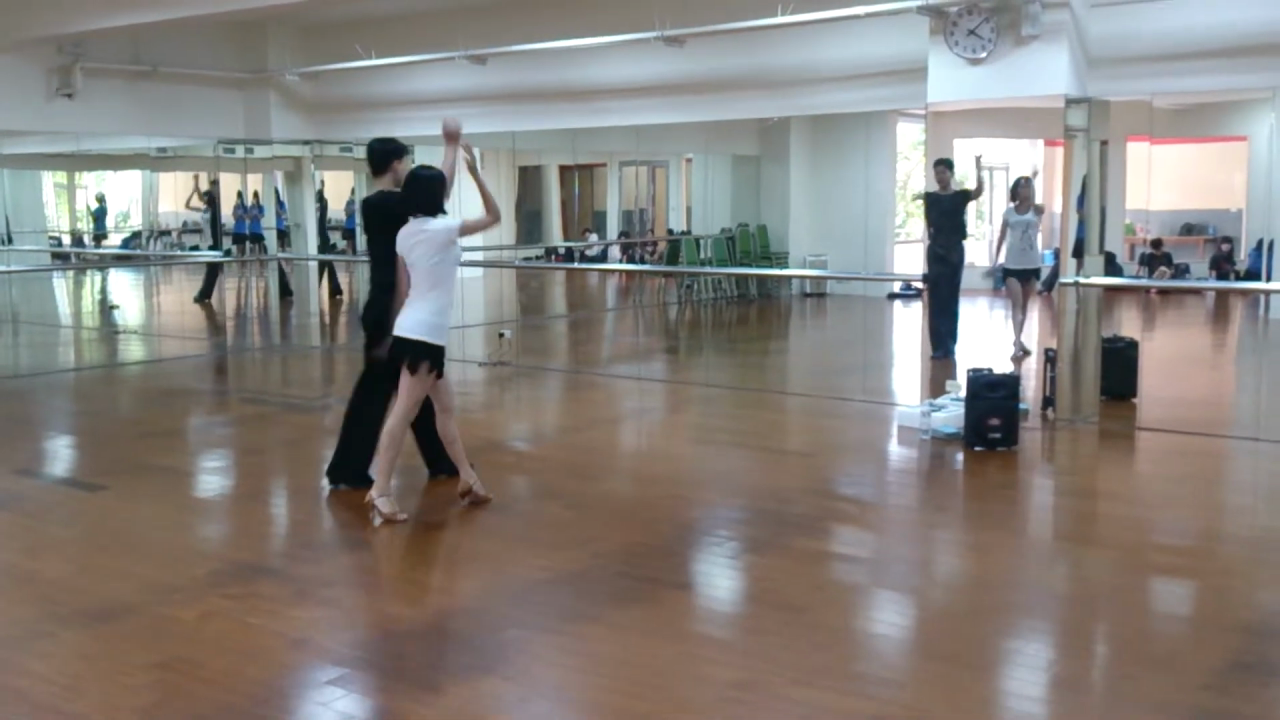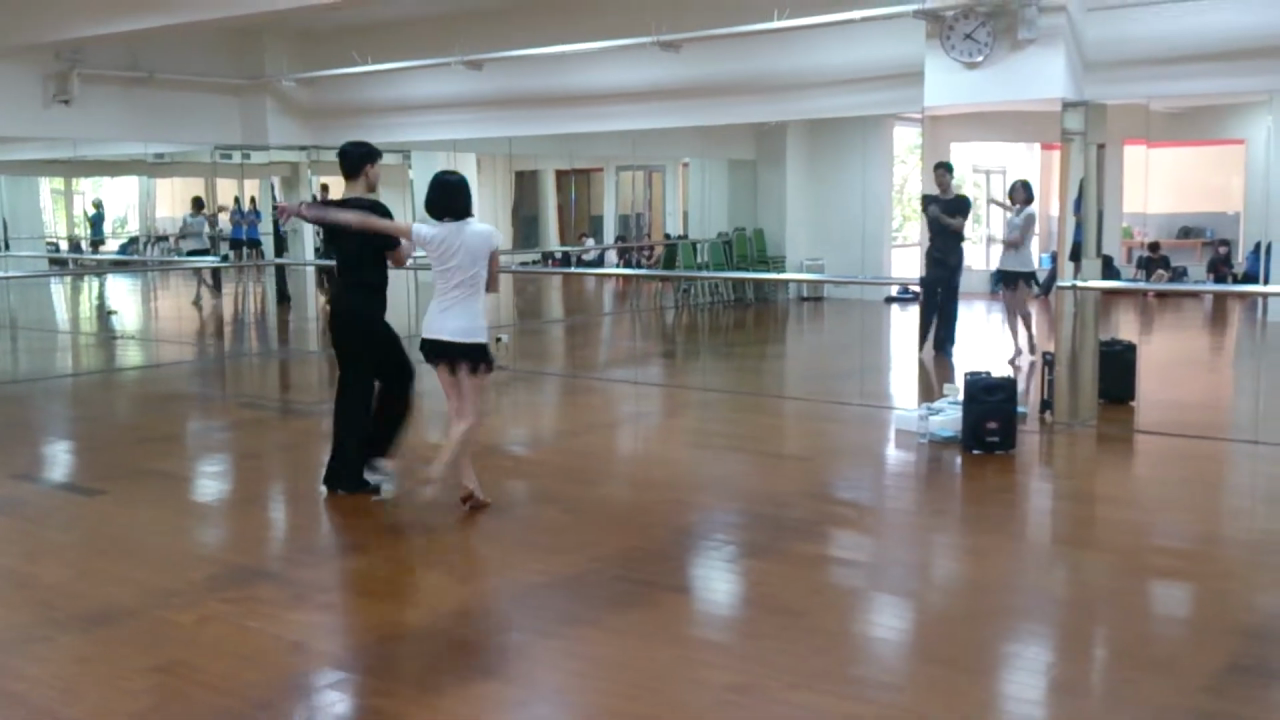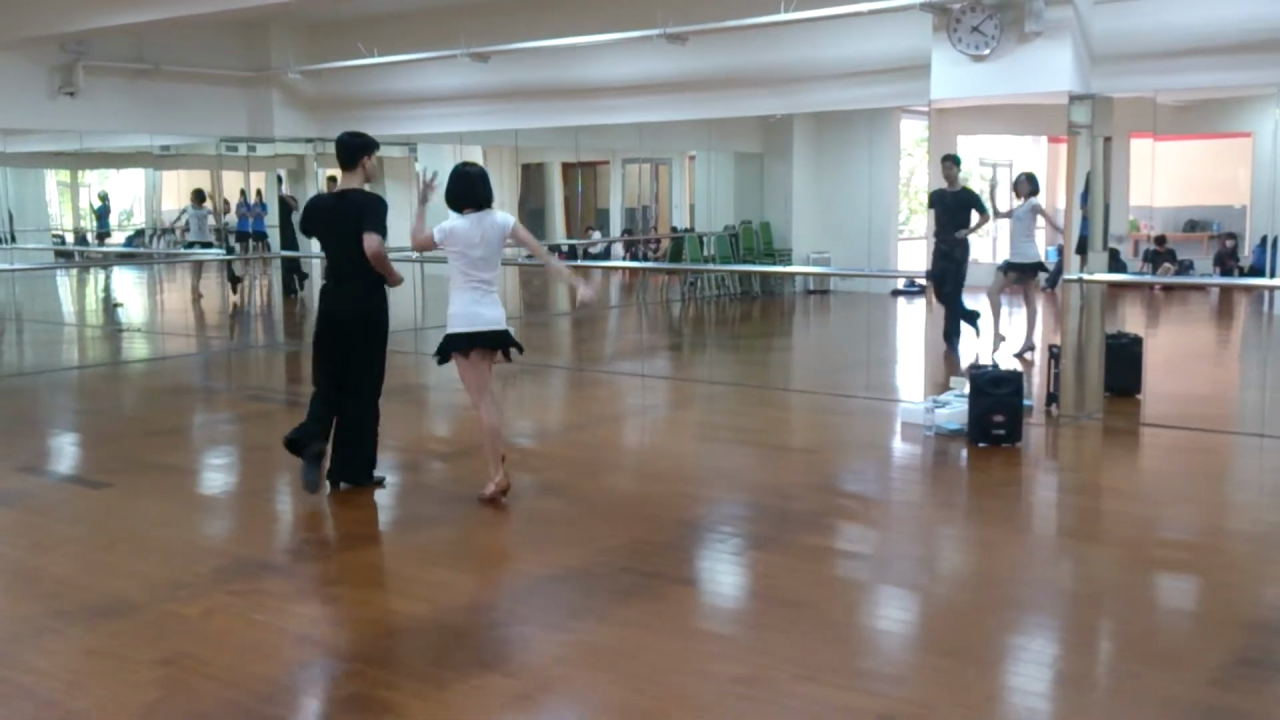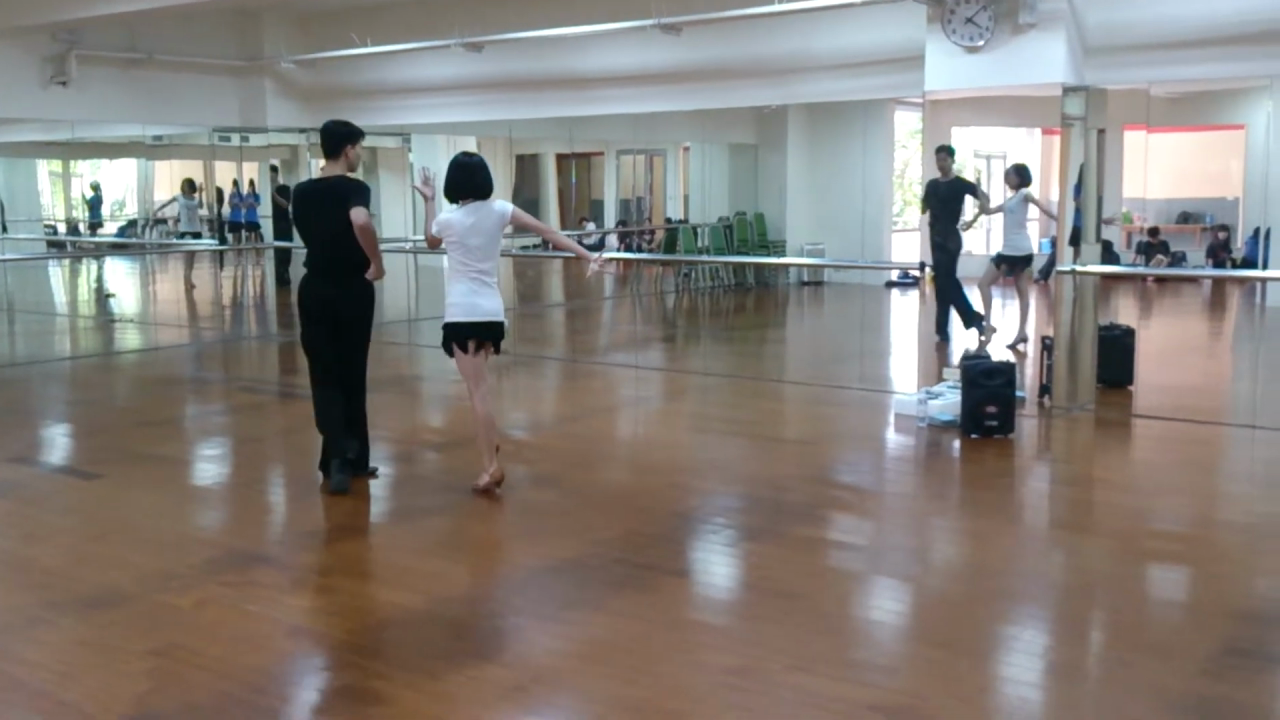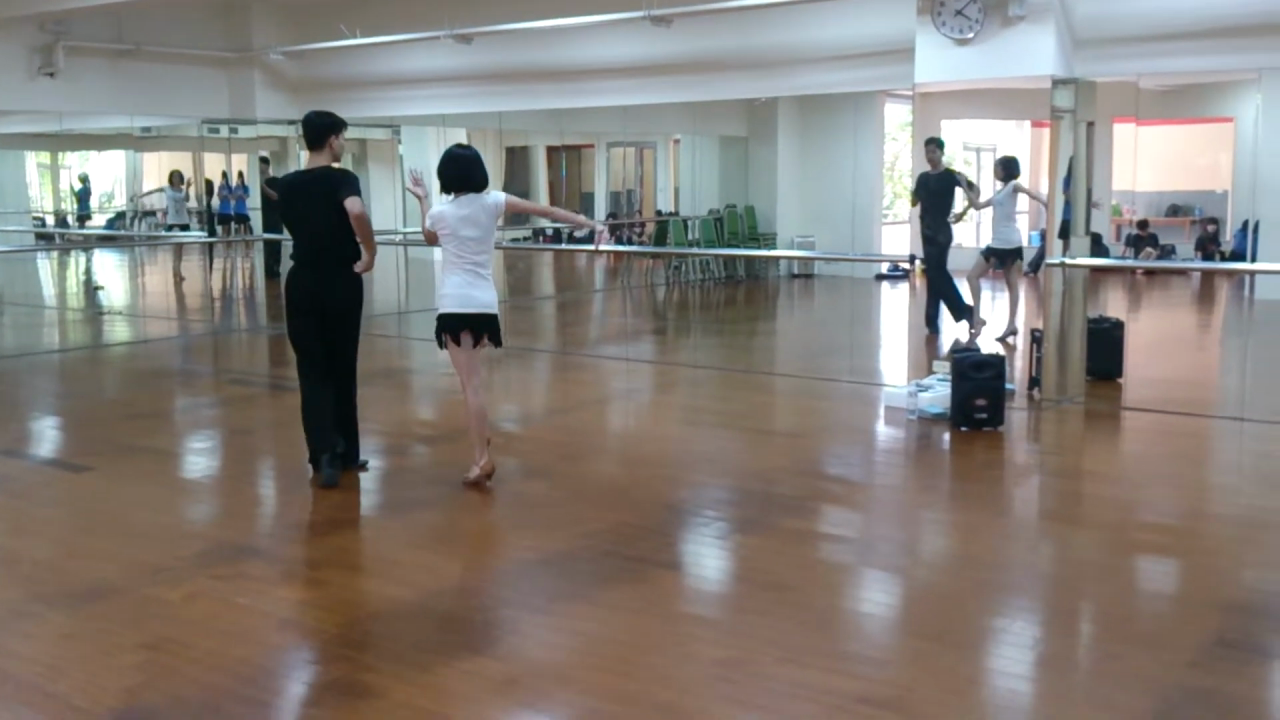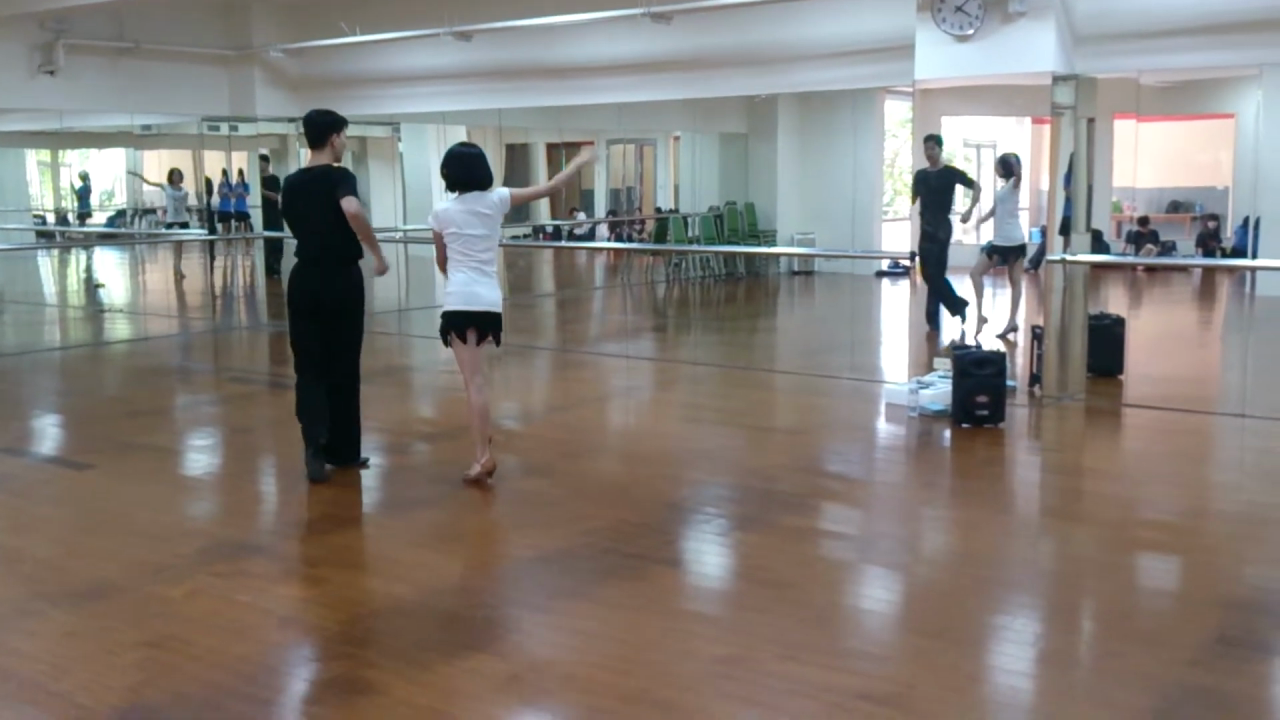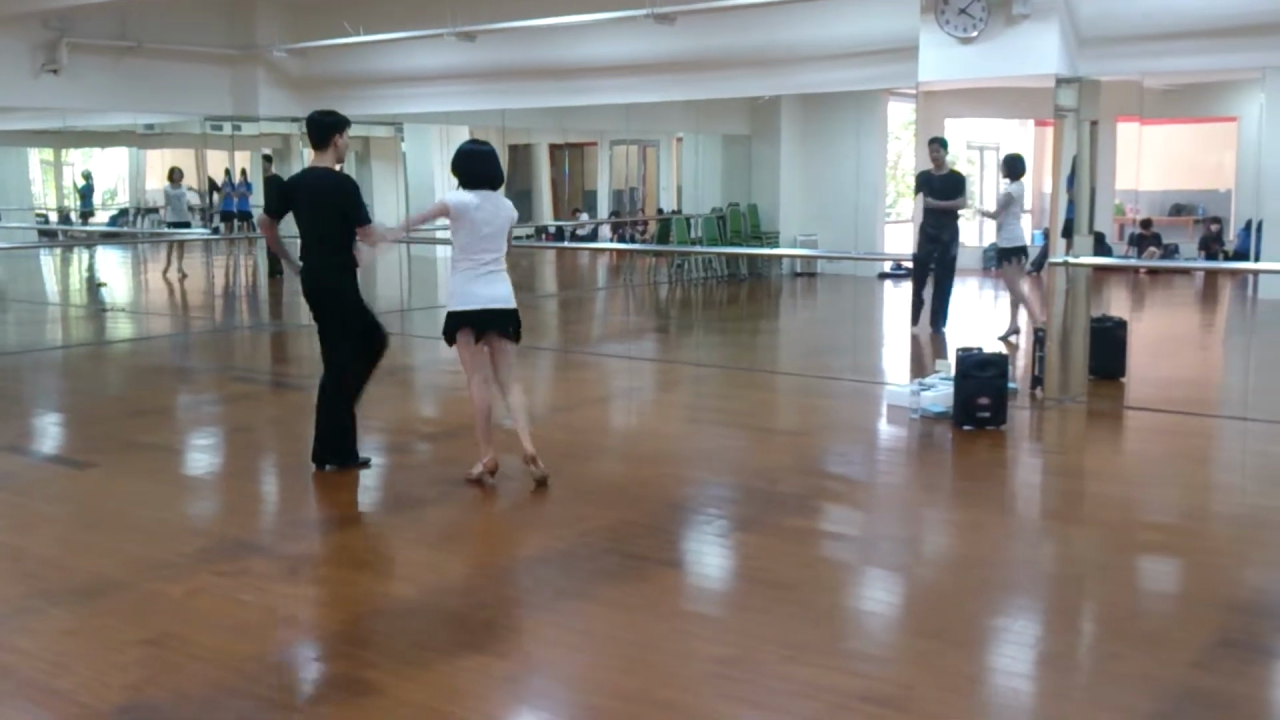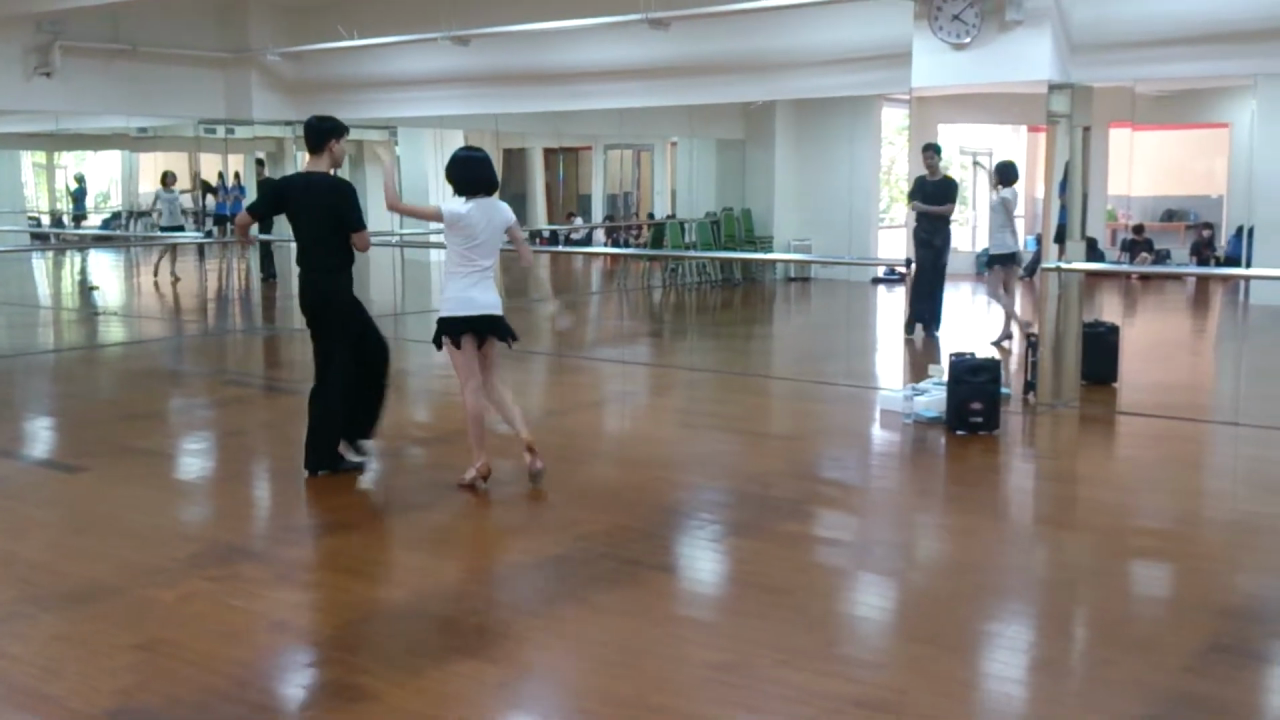
dt=0.3s
person 1, frame 1
left shoulder: (371, 204)
right shoulder: (394, 202)
right wrist: (452, 146)
left hip: (383, 308)
right hip: (389, 312)
right knee: (376, 389)
left ankle: (441, 461)
right ankle: (348, 470)
person 1, frame 2
left shoulder: (331, 210)
right shoulder: (375, 212)
left elbow: (291, 209)
right elbow: (399, 257)
left wrist: (290, 209)
right wrist: (406, 247)
left hip: (341, 310)
right hip: (364, 313)
left knee: (371, 382)
right ankle: (345, 474)
person 1, frame 3
left shoulder: (319, 204)
right shoulder: (371, 203)
left elbow: (308, 232)
right elbow: (373, 248)
right wrist: (392, 277)
left hip: (331, 300)
right hip: (366, 304)
left knee: (330, 381)
right knee: (362, 387)
left ankle: (311, 442)
right ankle: (351, 468)
person 1, frame 4
left shoulder: (301, 192)
right shoulder: (354, 189)
right elbow: (361, 222)
right wrist: (377, 263)
left hip: (314, 290)
right hip: (351, 291)
left knee: (324, 375)
right knee: (351, 376)
left ankle: (337, 456)
right ankle: (351, 458)
person 1, frame 5
left shoulder: (286, 185)
right shoulder: (342, 179)
right elbow: (357, 212)
right wrist: (370, 252)
left hip: (301, 283)
right hip: (340, 283)
left knee: (312, 369)
right knee: (341, 368)
left ankle: (326, 451)
right ankle: (340, 452)
person 1, frame 6
left shoulder: (292, 184)
right shoulder: (340, 177)
right elbow: (352, 211)
right wrist: (376, 254)
left hip: (303, 279)
right hip: (341, 279)
left knee: (309, 366)
right knee: (342, 366)
left ankle: (316, 446)
right ankle: (341, 450)
person 1, frame 7
left shoulder: (295, 183)
right shoulder: (342, 184)
left elbow: (266, 222)
right elbow: (366, 235)
left wrist: (287, 258)
right wrist: (380, 233)
left hip: (314, 277)
right hip: (337, 281)
left knee: (371, 340)
right knee: (341, 363)
right ankle: (335, 451)
person 1, frame 8
left shoulder: (285, 185)
right shoulder: (341, 189)
left elbow: (244, 221)
right elbow: (361, 243)
left wrist: (246, 241)
left hip: (314, 282)
right hip: (332, 285)
left knee: (373, 351)
right knee: (334, 367)
left ankle: (349, 427)
right ankle: (322, 456)
person 2, frame 1
left shoulder: (405, 233)
right shoulder: (444, 227)
right elbow: (493, 216)
right wrist: (473, 169)
left hip: (412, 330)
right hip: (424, 333)
left knee: (446, 407)
right knee: (404, 412)
left ankle: (467, 479)
right ankle: (380, 490)
person 2, frame 2
left shoulder: (428, 233)
right shoulder: (486, 234)
left elbow: (368, 222)
right elbow: (491, 286)
left wrist: (315, 212)
left hip: (435, 332)
right hip: (469, 335)
left knee: (458, 408)
right knee: (470, 413)
left ankle: (469, 484)
right ankle: (440, 471)
person 2, frame 3
left shoulder: (451, 229)
right shoulder: (502, 222)
left elbow: (417, 244)
right elbow: (544, 255)
left wrist: (422, 203)
right wrist: (578, 283)
left hip: (464, 324)
right hip: (494, 321)
left knee: (482, 401)
right knee: (485, 393)
left ankle: (498, 476)
right ankle: (499, 463)
person 2, frame 4
left shoulder: (447, 219)
right shoulder: (500, 211)
left elbow: (431, 243)
right elbow: (548, 233)
left wrist: (430, 201)
right wrist: (587, 255)
left hip: (462, 312)
right hip: (491, 310)
left knee: (478, 390)
right knee: (479, 387)
left ankle: (491, 467)
right ankle: (490, 450)
person 2, frame 5
left shoulder: (439, 213)
right shoulder: (493, 202)
right elbow: (548, 211)
left wrist: (422, 200)
right wrist: (591, 224)
left hip: (456, 304)
right hip: (485, 302)
left knee: (470, 382)
right knee: (471, 379)
left ankle: (482, 460)
right ankle: (481, 444)
person 2, frame 6
left shoulder: (442, 213)
right shoulder: (498, 200)
left elbow: (442, 263)
right elbow: (550, 188)
right wrist: (579, 162)
left hip: (459, 302)
right hip: (489, 301)
left knee: (474, 380)
right knee: (479, 377)
left ankle: (484, 459)
right ankle: (484, 449)
person 2, frame 7
left shoulder: (457, 202)
right shoulder: (506, 207)
left elbow: (414, 222)
left hip: (466, 302)
right hip: (503, 301)
left knee: (479, 380)
right knee: (508, 380)
left ankle: (487, 458)
right ankle: (528, 449)
person 2, frame 8
left shoulder: (458, 212)
right shoulder: (503, 211)
left elbow: (395, 204)
right elbow: (526, 256)
left wrist: (388, 163)
left hip: (461, 309)
right hip: (491, 307)
left knee: (472, 386)
right knee: (492, 383)
left ankle: (480, 463)
right ankle: (526, 440)
person 3, frame 1
left shoulder: (960, 196)
right shoulder: (930, 198)
left elbow: (979, 192)
left wrist: (978, 168)
left hip: (955, 251)
right hip: (937, 250)
left knee: (951, 299)
right knee: (937, 300)
left ankle: (948, 344)
right ankle: (940, 346)
person 3, frame 2
left shoulder: (962, 201)
right shoulder: (930, 200)
left elbow: (958, 226)
left wrist: (939, 216)
left hip: (953, 253)
right hip: (934, 252)
left knee: (949, 300)
right knee: (929, 296)
left ankle: (944, 344)
right ankle: (922, 339)
person 3, frame 3
left shoulder: (968, 195)
right shoulder: (937, 195)
left elbow: (985, 217)
left wrist: (968, 231)
left hip: (958, 247)
right hip: (940, 246)
left knee: (953, 292)
right knee: (940, 289)
left ankle: (952, 337)
right ankle: (970, 317)
person 3, frame 4
left shoulder: (960, 184)
right shoulder: (932, 185)
left elbow: (985, 199)
right elbow: (923, 209)
left hip: (951, 237)
right hip: (936, 236)
left knee: (944, 282)
right knee: (947, 281)
left ankle: (942, 328)
right ankle: (974, 320)
person 3, frame 5
left shoulder: (950, 176)
right shoulder: (922, 178)
right elbow: (913, 202)
right wrist: (911, 189)
left hip: (941, 229)
right hip: (927, 229)
left knee: (935, 275)
right knee: (938, 274)
left ankle: (932, 321)
right ankle: (965, 313)
person 3, frame 6
left shoulder: (951, 173)
right shoulder: (920, 175)
left elbow: (976, 188)
right elbow: (912, 200)
left wrist: (969, 211)
left hip: (942, 226)
right hip: (925, 226)
left knee: (935, 272)
right knee: (929, 272)
left ankle: (933, 317)
right ankle: (957, 305)
person 3, frame 7
left shoulder: (956, 178)
right shoulder: (923, 176)
left elbow: (961, 203)
left wrist: (937, 203)
left hip: (948, 229)
right hip: (928, 227)
left knee: (944, 275)
right knee: (920, 264)
left ankle: (938, 319)
right ankle: (916, 306)
person 3, frame 8
left shoulder: (949, 184)
right shoulder: (919, 181)
left elbow: (949, 209)
right elbow: (908, 201)
left wrist: (924, 207)
left hip: (940, 234)
right hip: (921, 232)
left knee: (935, 279)
right knee: (922, 271)
left ankle: (930, 323)
right ankle: (913, 316)
person 4, frame 1
left shoulder: (1037, 210)
right shoulder: (1009, 211)
left elbow: (1033, 202)
right elbow: (1001, 237)
left wrist: (1030, 181)
left hip: (1031, 263)
right hip: (1012, 264)
left knee: (1024, 304)
right knee: (1016, 304)
left ankle: (1019, 340)
right ankle: (1017, 343)
person 4, frame 2
left shoulder: (1029, 213)
right shoulder: (1015, 210)
left elbow: (1020, 240)
right elbow: (1004, 205)
right wrist: (992, 200)
left hip: (1022, 267)
right hip: (1006, 266)
left knee: (1021, 307)
right knee: (1010, 308)
left ankle: (1031, 339)
right ankle: (1017, 347)
person 4, frame 3
left shoulder: (1032, 204)
right shoulder: (1021, 207)
left elbow: (1050, 221)
right elbow: (998, 214)
left wrist: (1066, 235)
right wrist: (993, 194)
left hip: (1025, 258)
right hip: (1020, 258)
left knee: (993, 291)
right knee: (1029, 300)
left ankle: (997, 333)
right ankle: (1029, 340)
person 4, frame 4
left shoulder: (1024, 194)
right shoulder: (1010, 200)
left elbow: (1042, 207)
right elbow: (988, 211)
left hip: (1017, 250)
right hip: (1011, 250)
left knee: (984, 283)
right knee: (1022, 291)
right ankle: (1021, 332)
person 4, frame 5
left shoulder: (1013, 186)
right shoulder: (999, 193)
left elbow: (1030, 193)
right elbow: (977, 205)
left wrist: (1045, 203)
right wrist: (965, 186)
left hip: (1007, 243)
right hip: (1000, 243)
left knee: (973, 276)
right knee: (1012, 284)
left ankle: (977, 317)
right ankle: (1011, 325)
person 4, frame 6
left shoulder: (1014, 184)
right shoulder: (1002, 189)
left elbow: (1018, 175)
right elbow: (992, 213)
left wrist: (1013, 161)
right wrist: (975, 224)
left hip: (1009, 241)
right hip: (1001, 240)
left knee: (976, 273)
right knee: (1015, 281)
left ankle: (980, 315)
right ankle: (1012, 321)
person 4, frame 7
left shoulder: (1011, 190)
right shoulder: (1018, 186)
left elbow: (996, 215)
left wrist: (981, 211)
left hip: (1010, 242)
right hip: (1011, 241)
left knee: (1013, 285)
right knee: (1013, 284)
left ankle: (1035, 319)
right ankle: (1014, 324)
person 4, frame 8
left shoulder: (1006, 195)
right shoulder: (1004, 193)
left elbow: (1011, 220)
right elbow: (995, 191)
left wrist: (1015, 244)
left hip: (1001, 249)
right hip: (1005, 248)
left knee: (994, 290)
right knee: (1007, 290)
left ankle: (1019, 320)
right ankle: (1007, 329)
